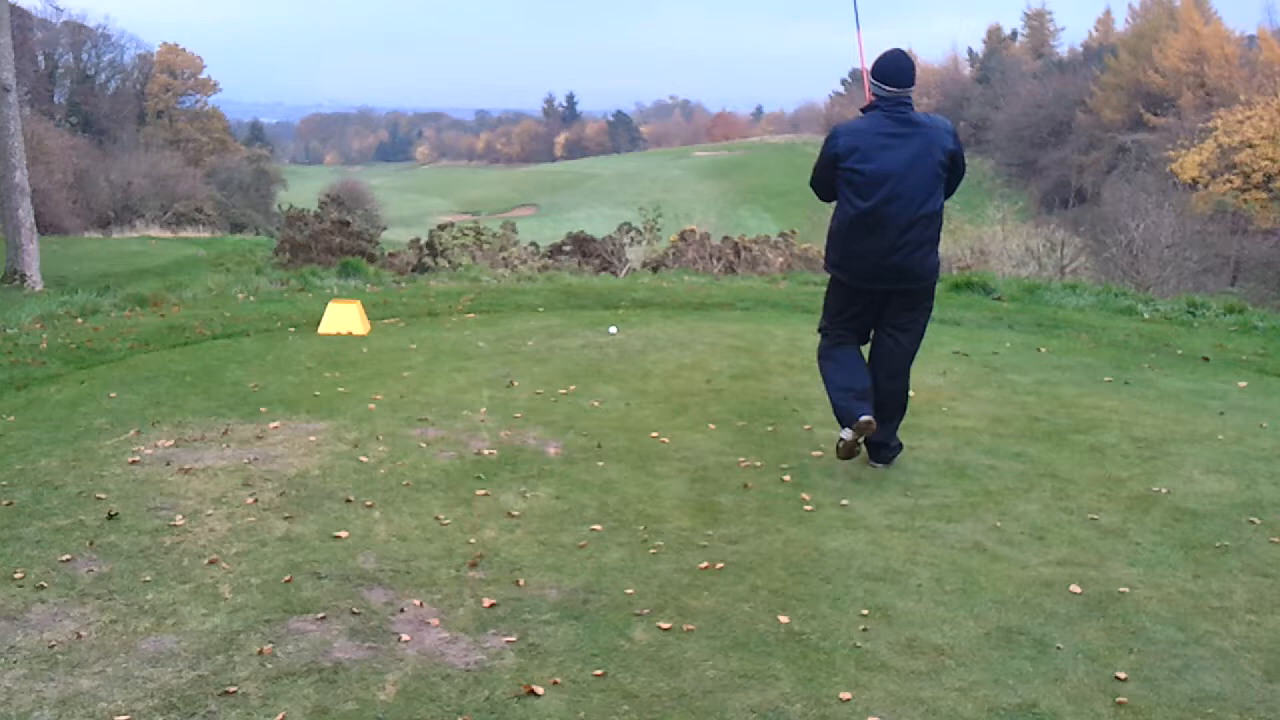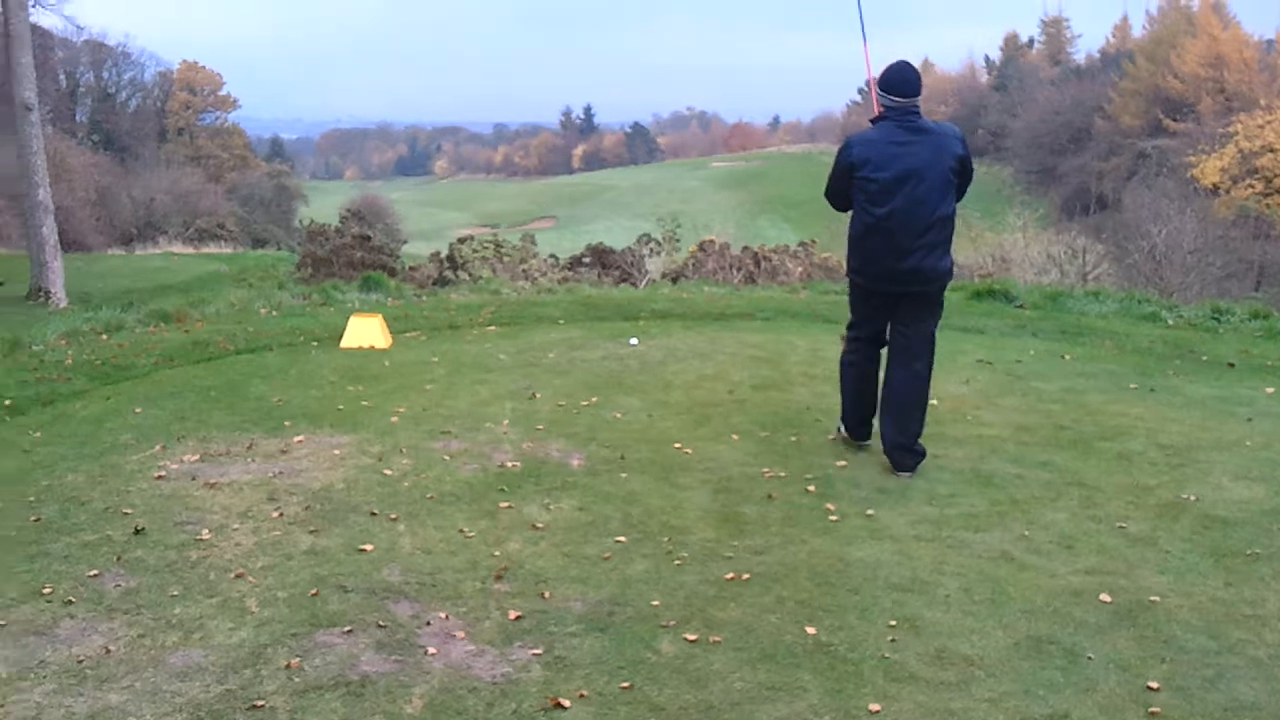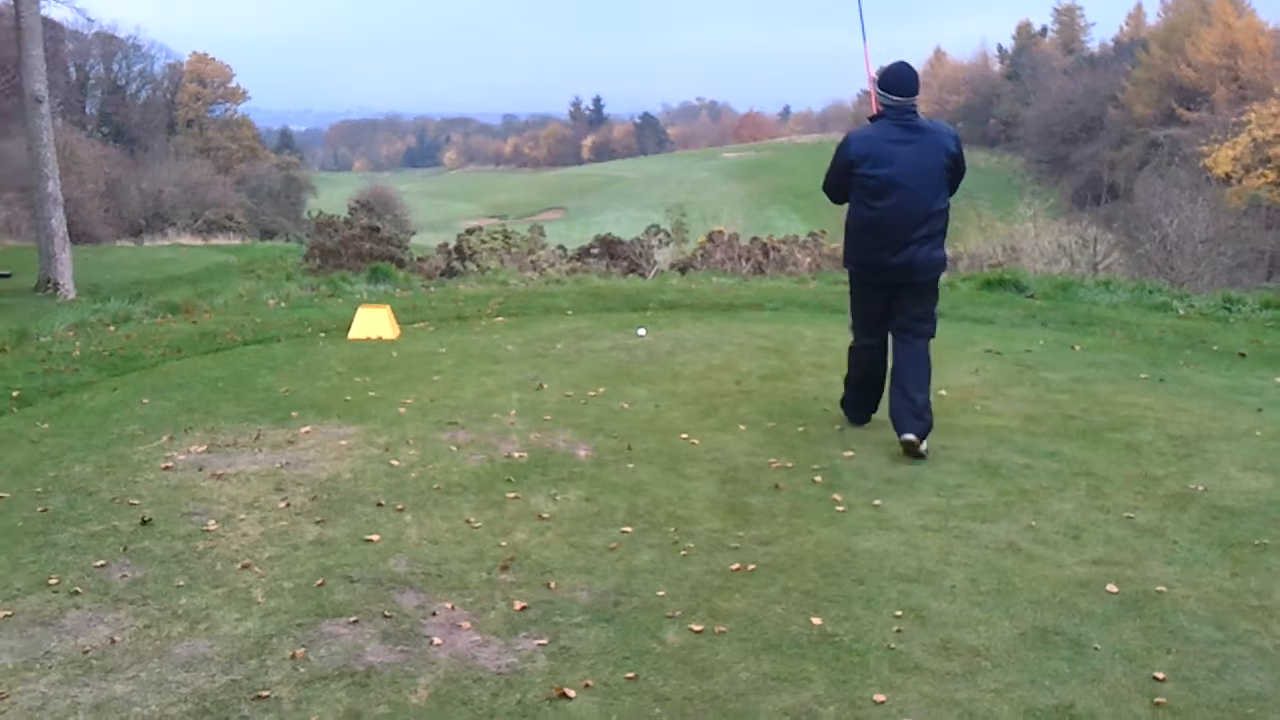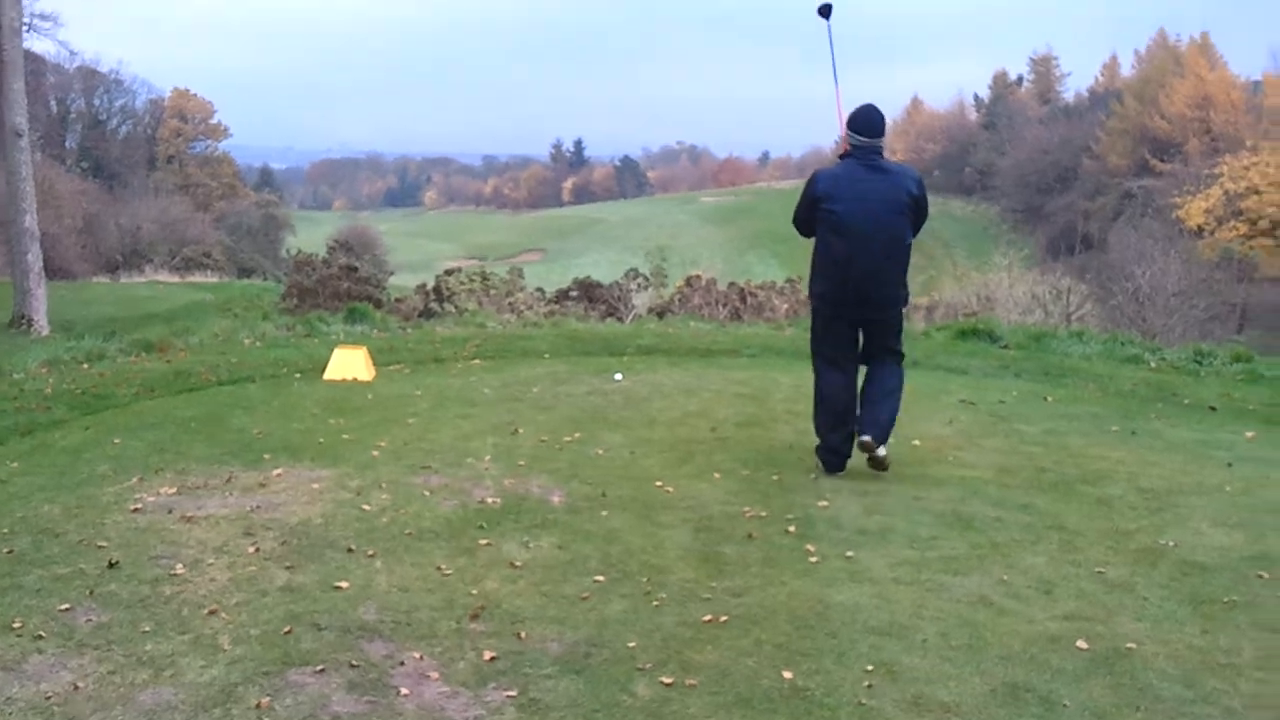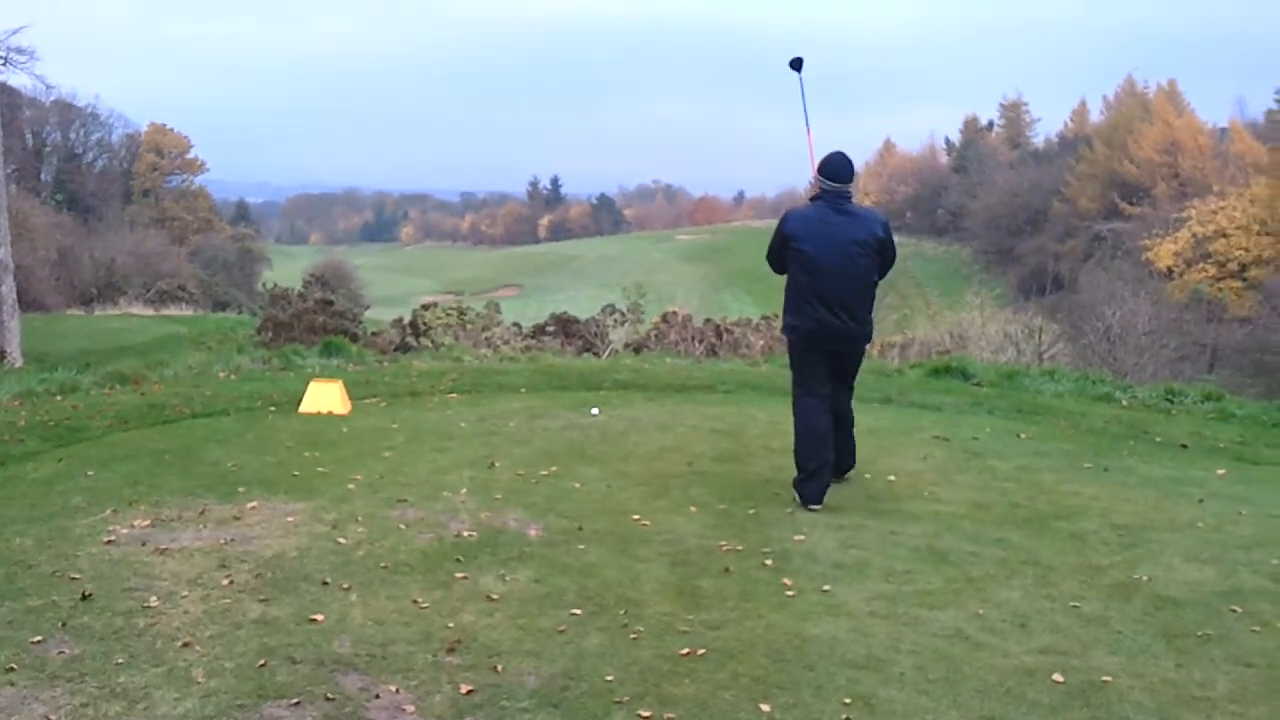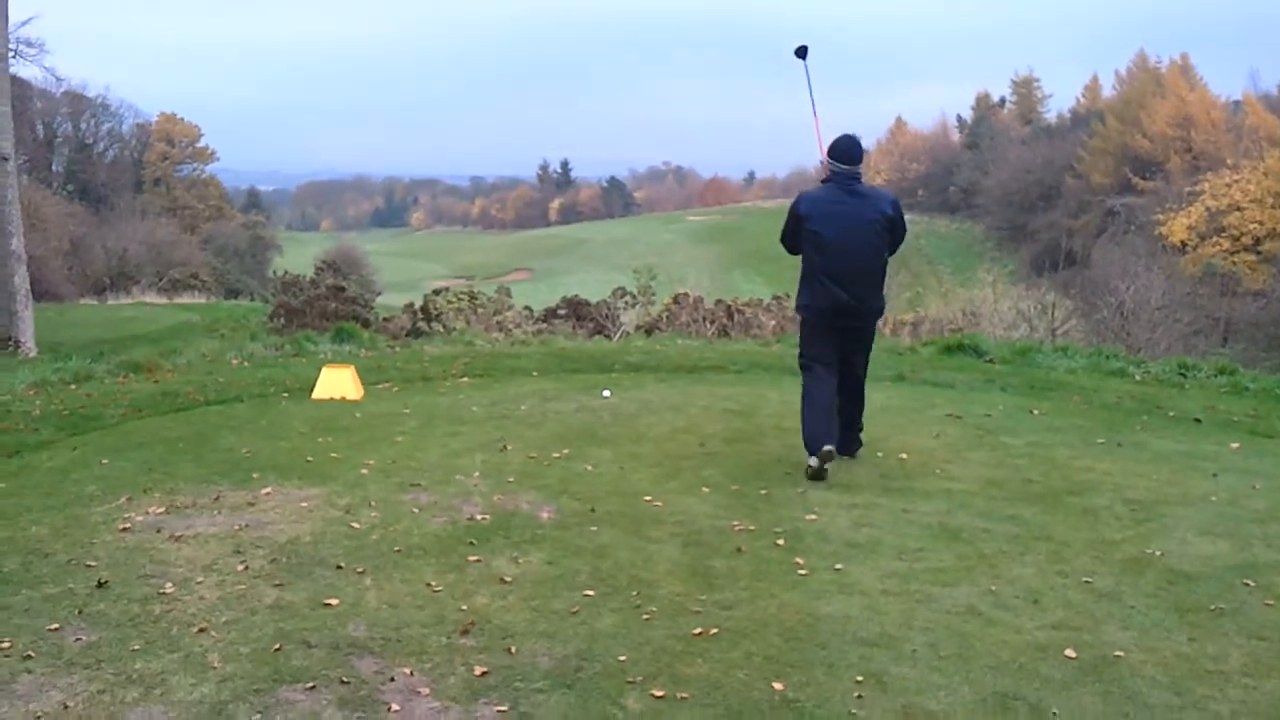
dt=0.2s
person 1, frame 1
left shoulder: (845, 135)
right shoulder: (943, 133)
left elbow: (822, 189)
right elbow: (950, 186)
left hip: (854, 263)
right hip: (915, 268)
left knee: (840, 338)
right knee: (895, 351)
left ankle: (857, 414)
right ankle: (882, 444)
person 1, frame 2
left shoulder: (859, 145)
right shoulder: (952, 140)
left elbow: (837, 199)
right elbow: (960, 190)
left hip: (871, 269)
right hip: (927, 270)
left knee: (863, 343)
right knee: (913, 357)
left ankle: (857, 428)
right ankle: (904, 452)
person 1, frame 3
left shoulder: (857, 142)
right shoulder: (946, 137)
left elbow: (835, 192)
right elbow: (952, 185)
left hip: (868, 260)
right hip: (923, 260)
left knee: (868, 335)
right knee: (915, 338)
left ankle: (858, 409)
right ankle: (912, 424)
person 1, frame 4
left shoulder: (823, 180)
right shoulder: (908, 180)
left elbow: (803, 226)
right elbow: (916, 225)
left hip: (834, 295)
right hip: (886, 295)
left knee: (834, 369)
right knee: (886, 362)
left ankle: (834, 455)
right ankle: (873, 434)
person 1, frame 5
left shoulder: (794, 220)
right shoulder: (875, 223)
left elbow: (776, 263)
right elbow: (884, 267)
left hip: (806, 328)
right hip: (853, 329)
left knee: (811, 402)
right knee: (840, 395)
left ankle: (812, 489)
right ankle: (840, 466)
person 1, frame 6
left shoulder: (807, 202)
right shoulder: (885, 202)
left elbow: (790, 245)
right elbow: (894, 244)
left hip: (819, 306)
right hip: (865, 307)
left knee: (817, 371)
right knee: (853, 372)
left ankle: (821, 443)
right ankle: (848, 440)
